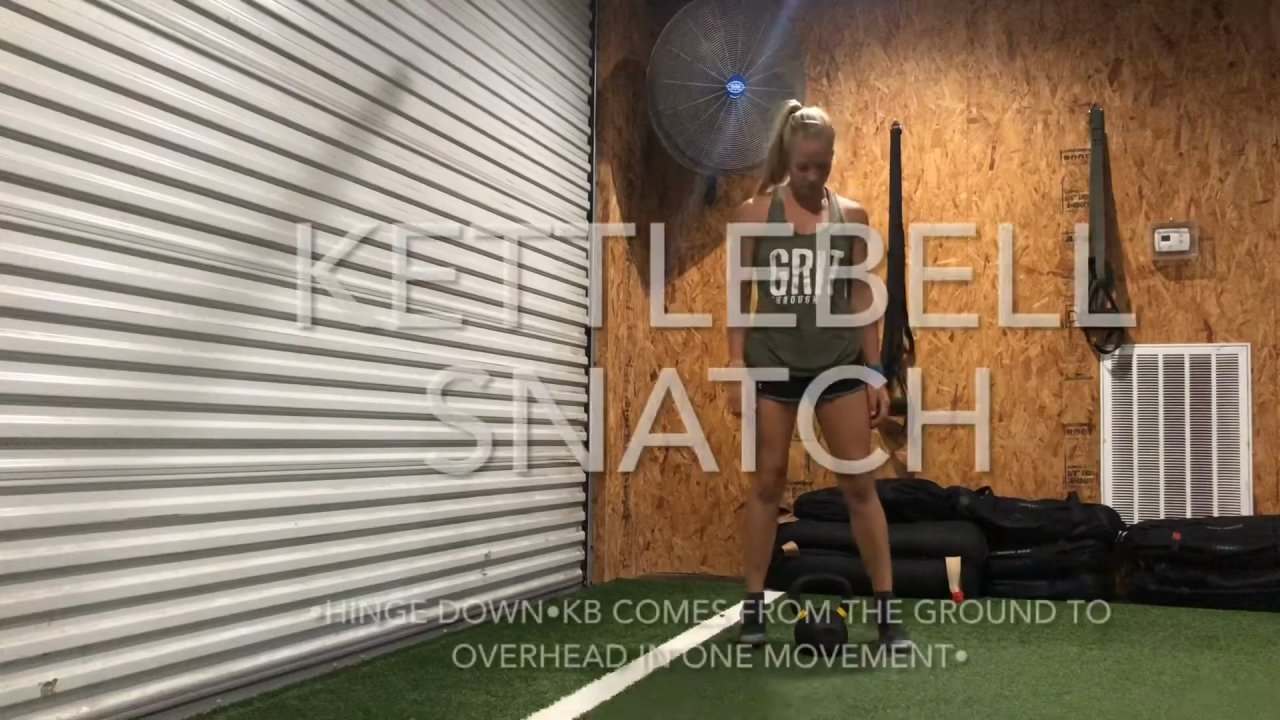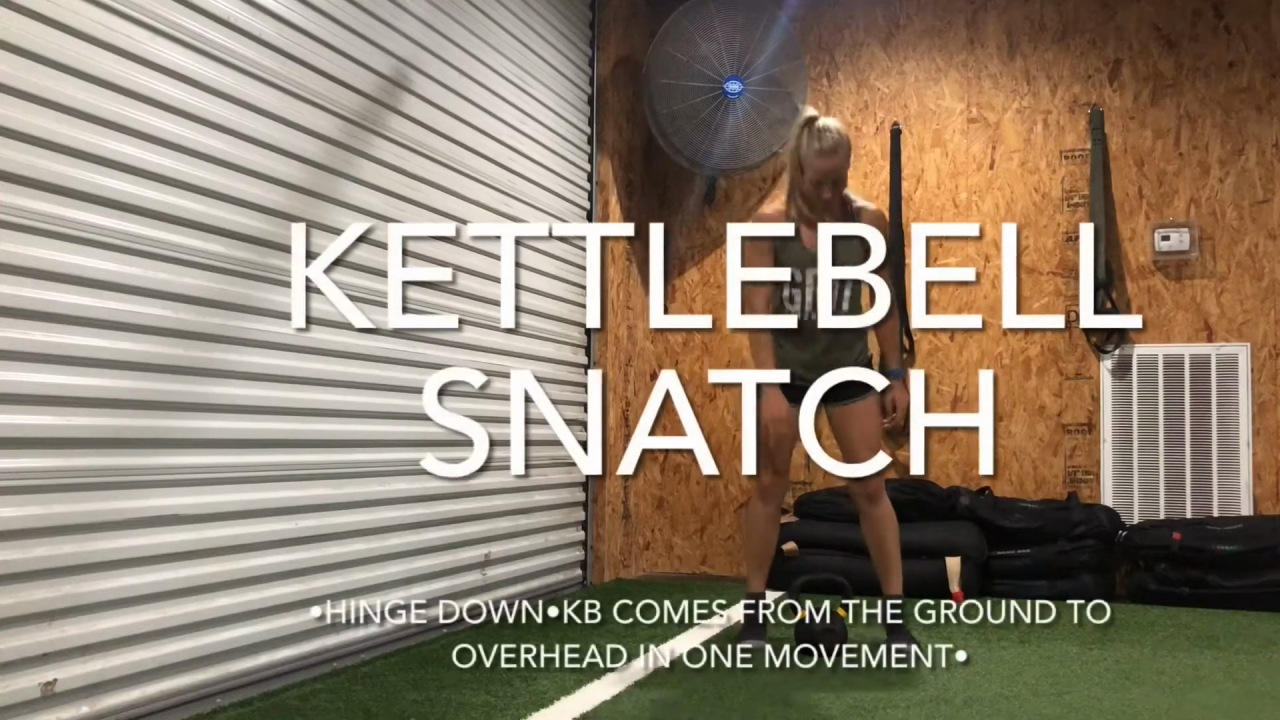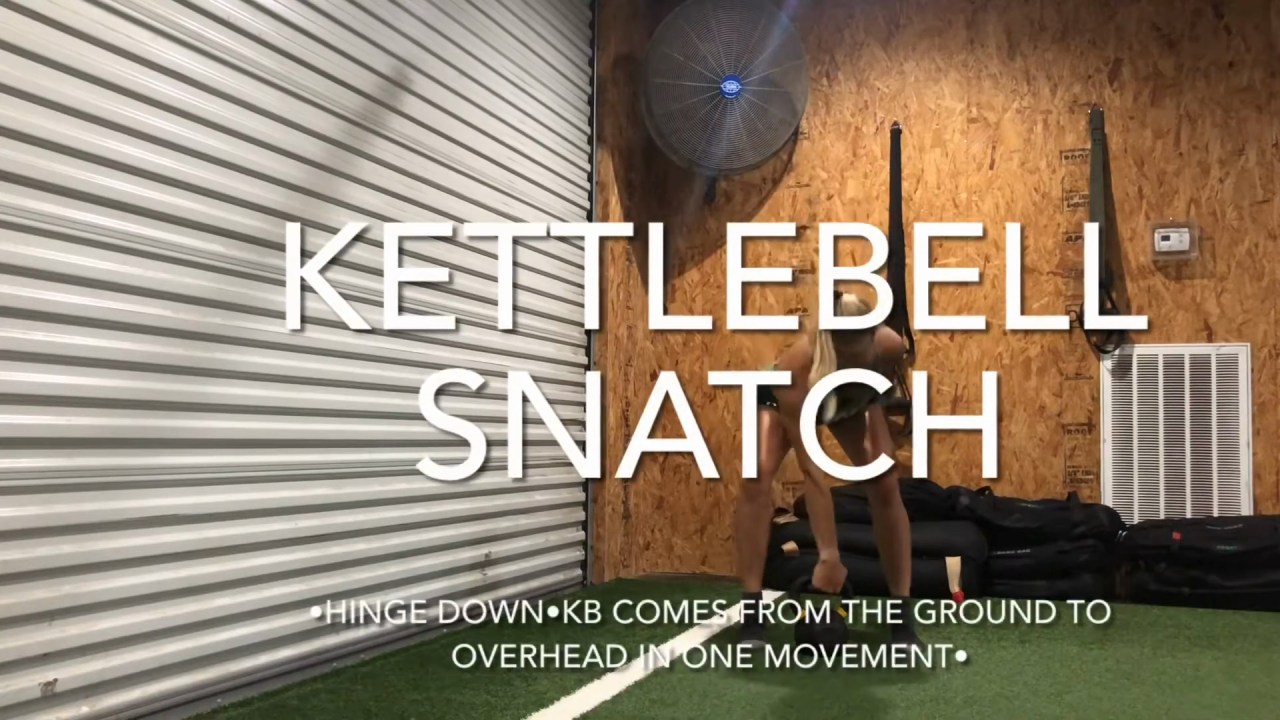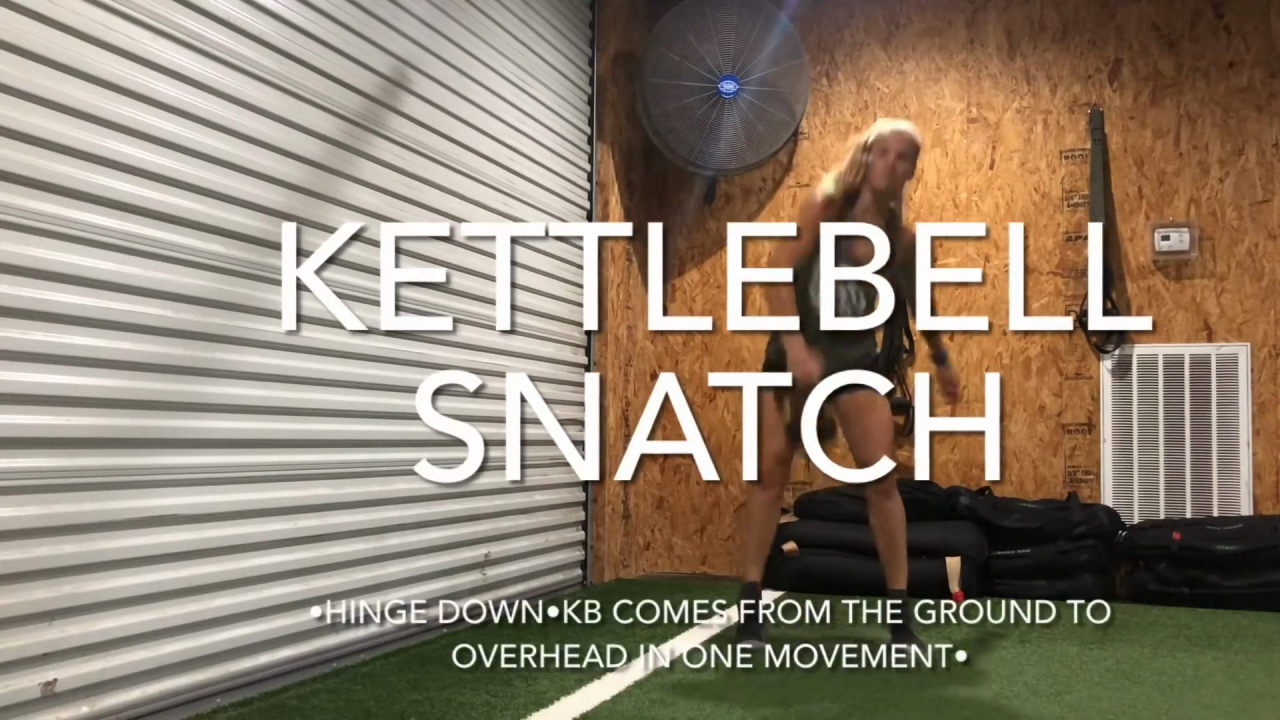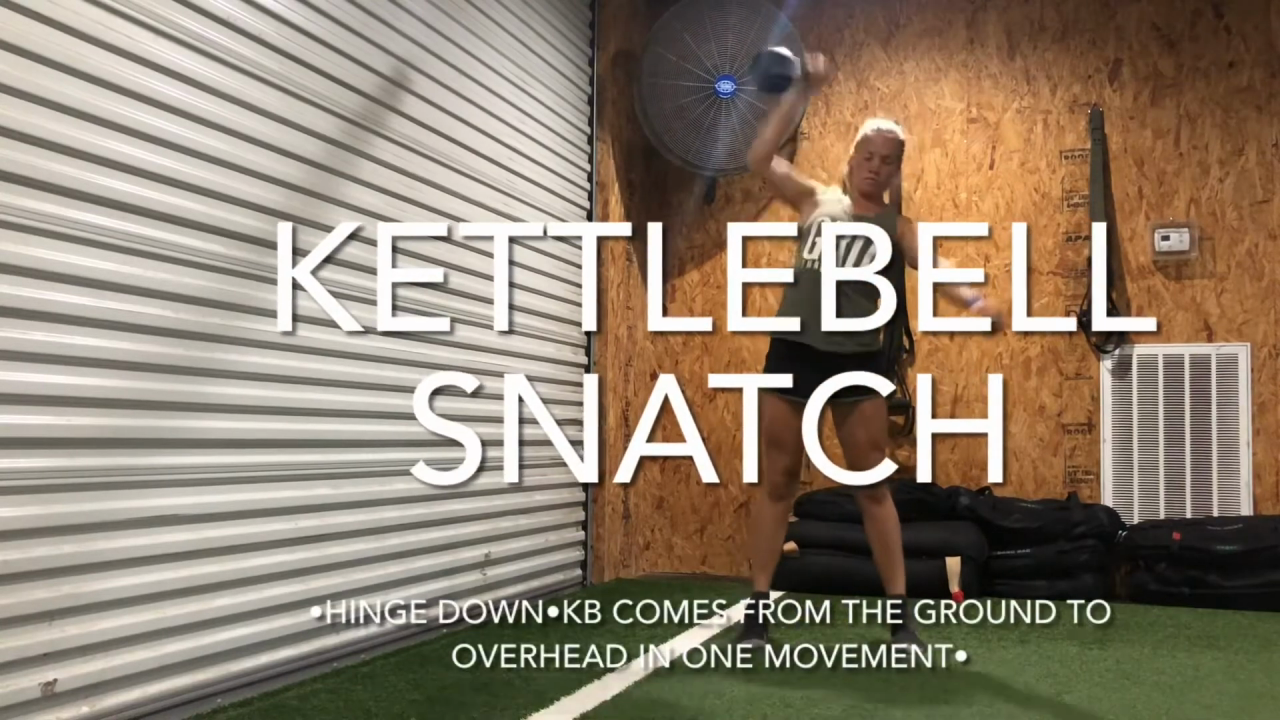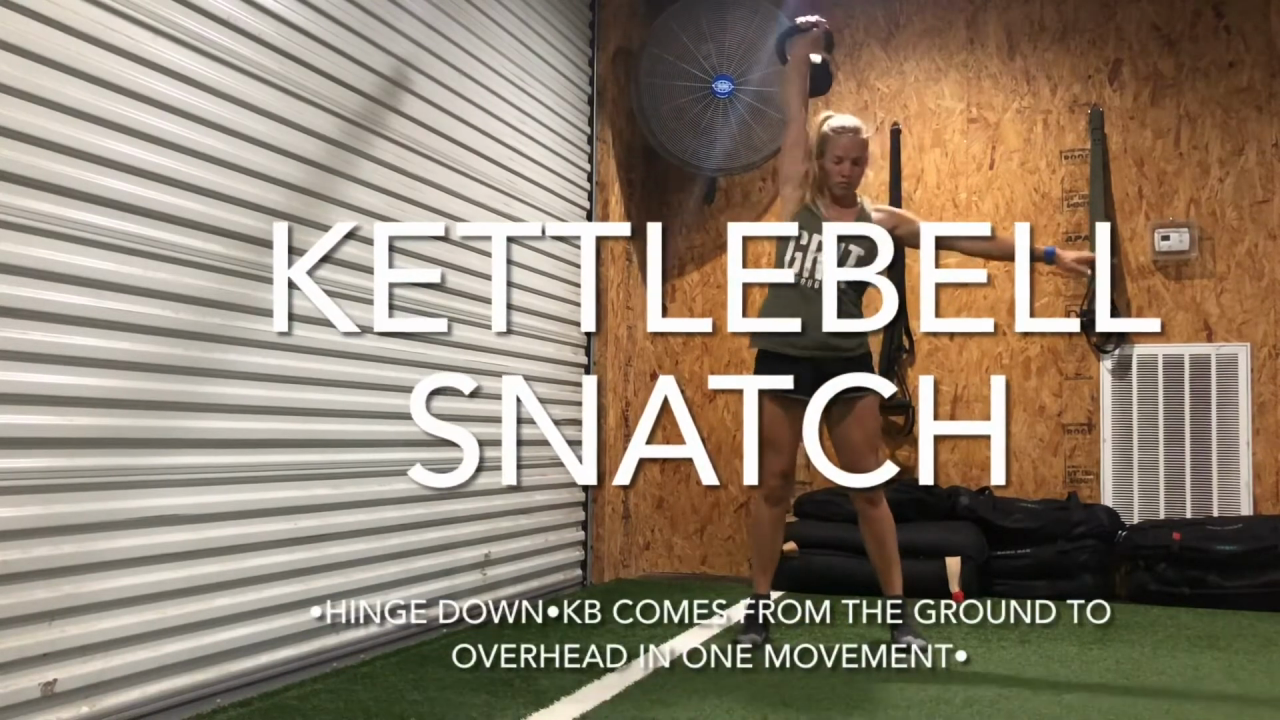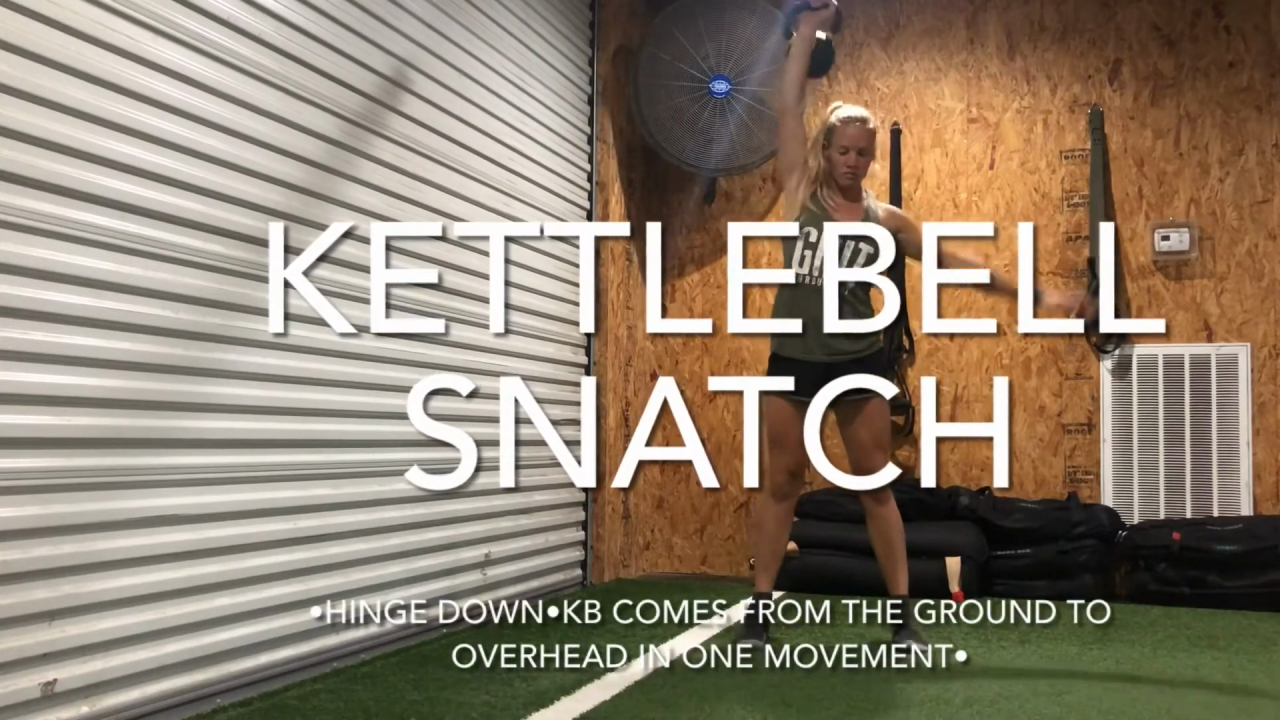
dt=0.5s
person 1, frame 1
left shoulder: (852, 216)
right shoulder: (755, 213)
left elbow: (862, 297)
right elbow: (739, 293)
left wrist: (876, 372)
right wrist: (736, 365)
left hip: (839, 364)
right hip: (774, 364)
left knee: (859, 484)
right knee: (768, 483)
left ankle: (887, 610)
right ankle: (754, 608)
person 1, frame 2
left shoulder: (870, 221)
right shoulder: (769, 223)
left elbow: (885, 302)
right elbow: (757, 308)
left wrist: (895, 374)
right wrist: (768, 387)
left hip: (848, 367)
right hip: (786, 367)
left knee: (870, 487)
right knee: (769, 482)
left ankle: (896, 616)
right ankle: (754, 611)
person 1, frame 3
left shoulder: (889, 346)
right shoulder: (799, 368)
right elbow: (812, 474)
left wrist: (879, 427)
right wrist: (828, 556)
left hip: (854, 402)
right hip: (780, 397)
left knee: (885, 483)
right knee: (756, 476)
left ankle: (901, 616)
right ankle: (752, 611)
person 1, frame 4
left shoulder: (901, 235)
right shoulder: (825, 205)
left elbow: (914, 301)
right elbow: (777, 275)
left wrist: (941, 361)
right wrist: (795, 346)
left hip: (859, 361)
right hip: (795, 353)
left knee: (881, 476)
right knee: (769, 467)
left ankle: (900, 610)
right ankle: (751, 603)
person 1, frame 5
left shoulder: (898, 227)
right shoulder: (819, 199)
left elbow: (937, 268)
right elbow: (758, 160)
left wrist: (979, 301)
right wrist: (798, 95)
left hip: (861, 357)
right hip: (795, 350)
left knee: (871, 484)
right knee: (779, 481)
left ankle: (900, 610)
right ankle: (757, 606)
person 1, frame 6
left shoulder: (881, 221)
right shoulder: (795, 198)
left elbow: (965, 239)
right elbow: (794, 118)
left wrist: (1049, 254)
right wrist: (802, 50)
left hip: (846, 362)
right hip: (782, 359)
left knee: (868, 487)
right knee: (774, 483)
left ankle: (898, 612)
right ankle: (759, 606)
person 1, frame 7
left shoulder: (888, 220)
right shoulder: (801, 191)
left elbow: (961, 262)
right elbow: (786, 110)
left wrist: (1033, 296)
left hip: (860, 361)
right hip: (794, 358)
left knee: (874, 487)
right knee: (780, 483)
left ankle: (902, 613)
right ankle: (760, 607)
